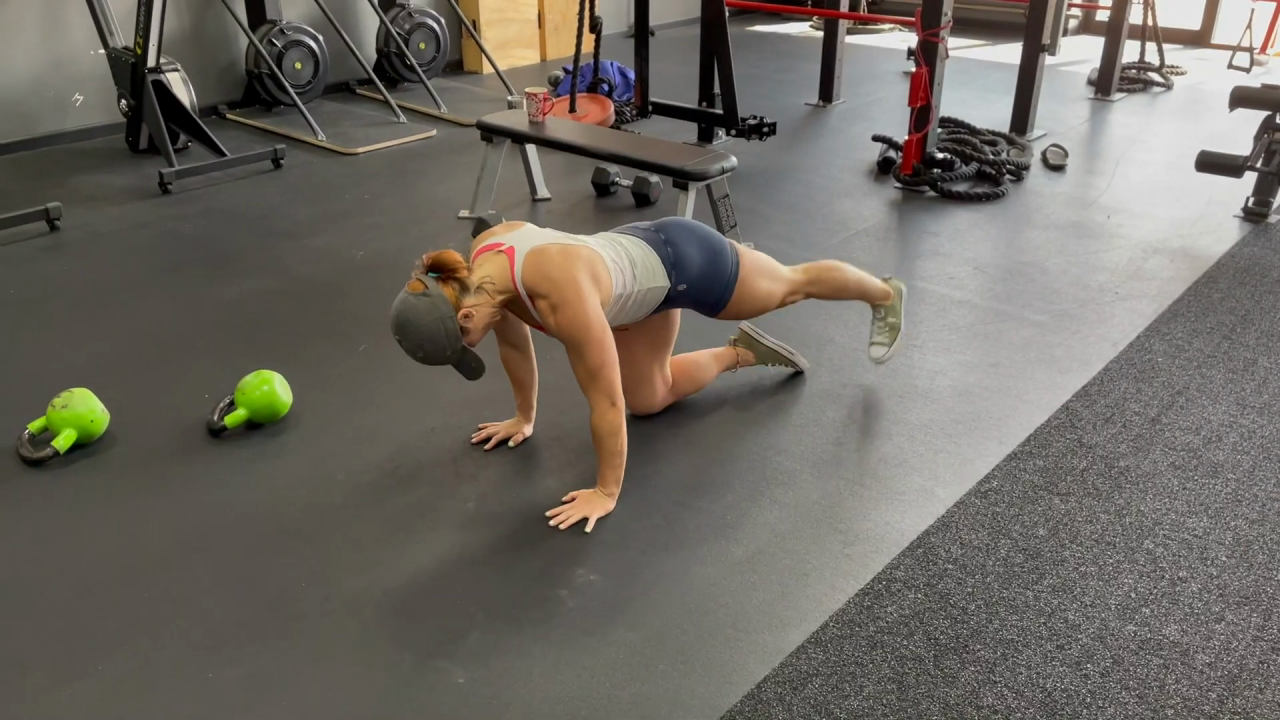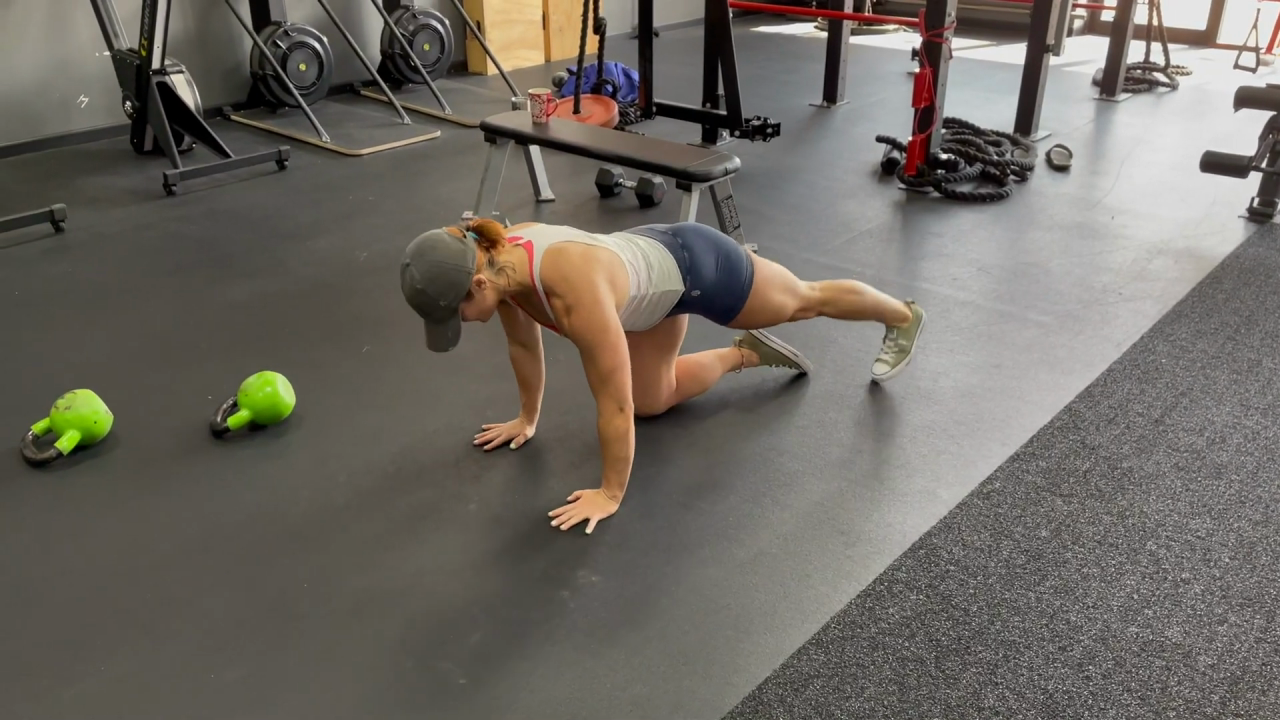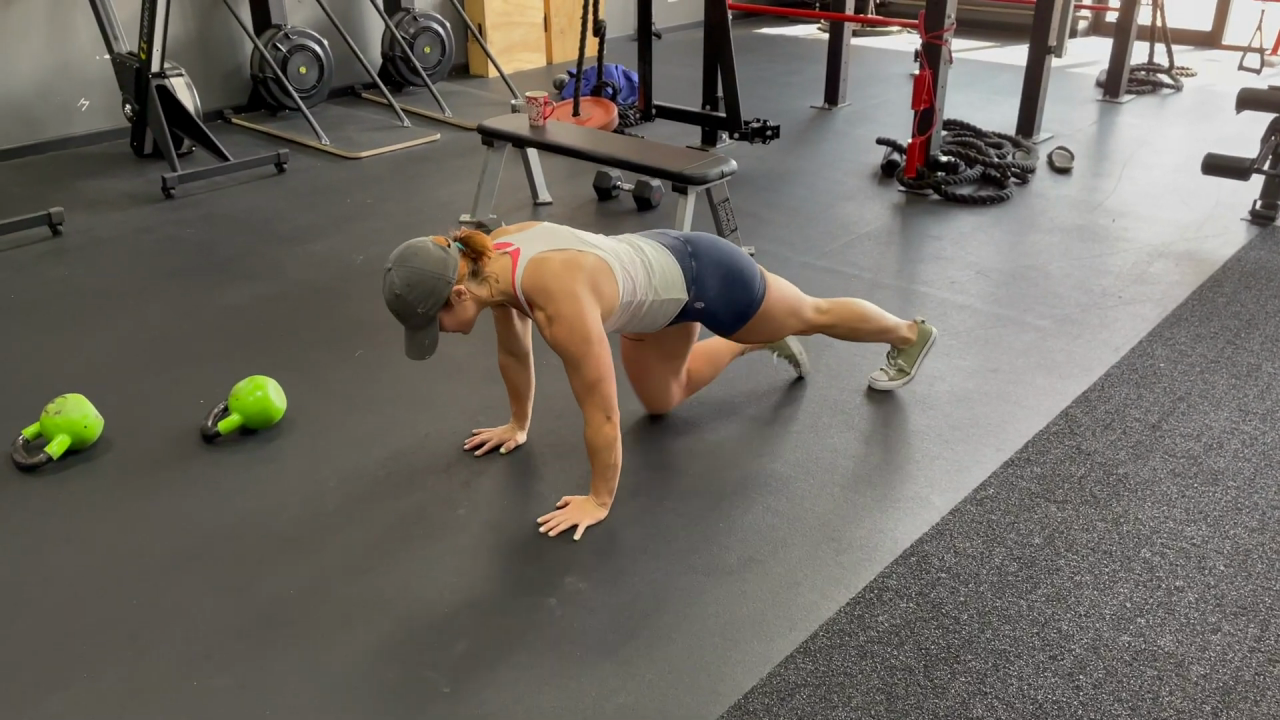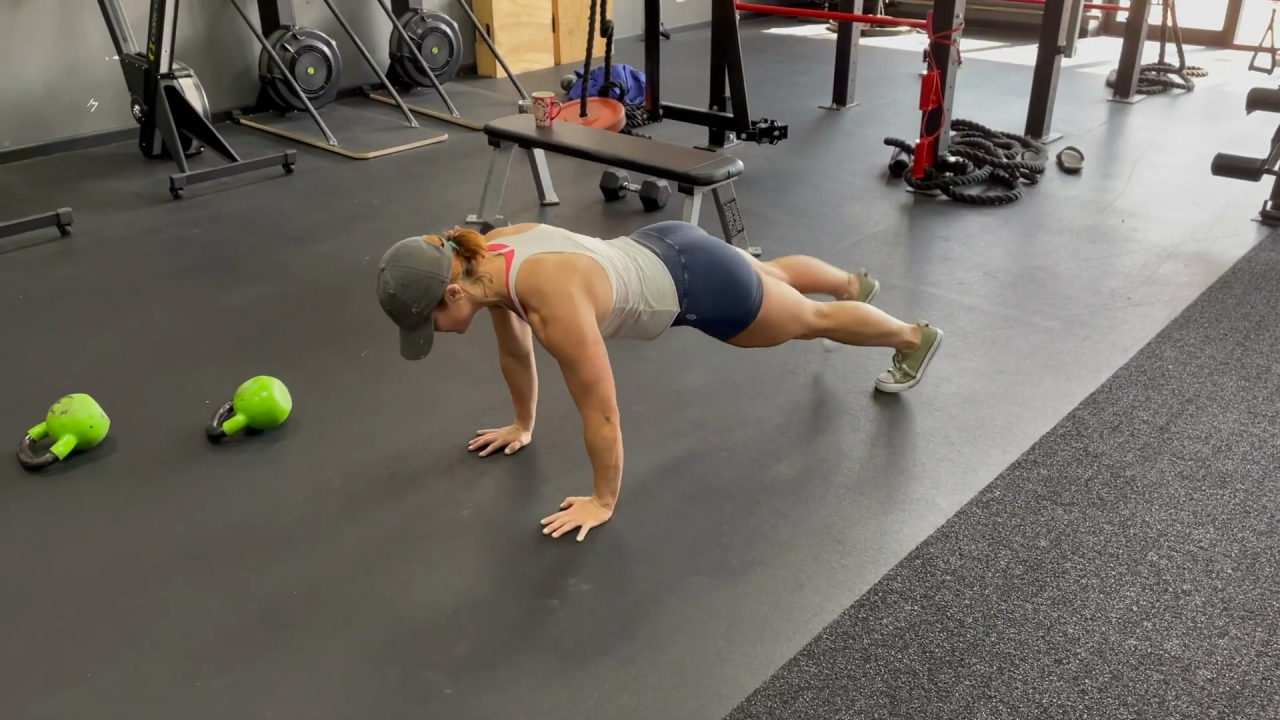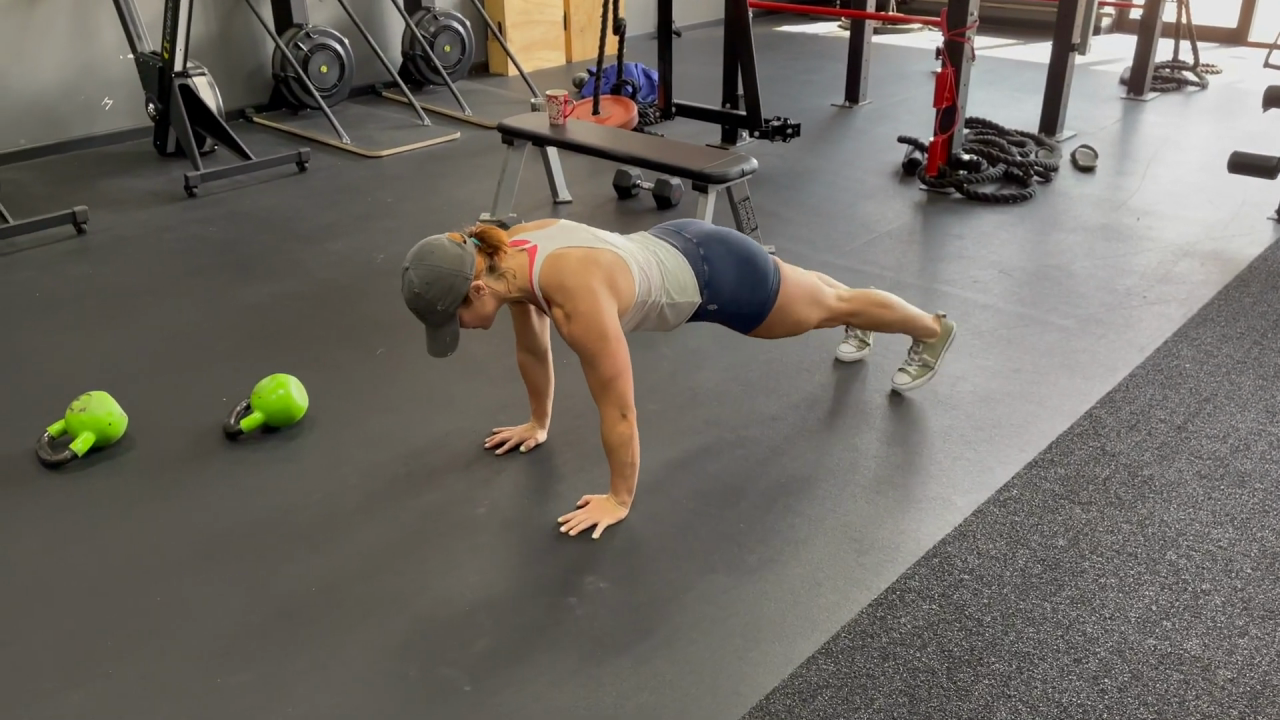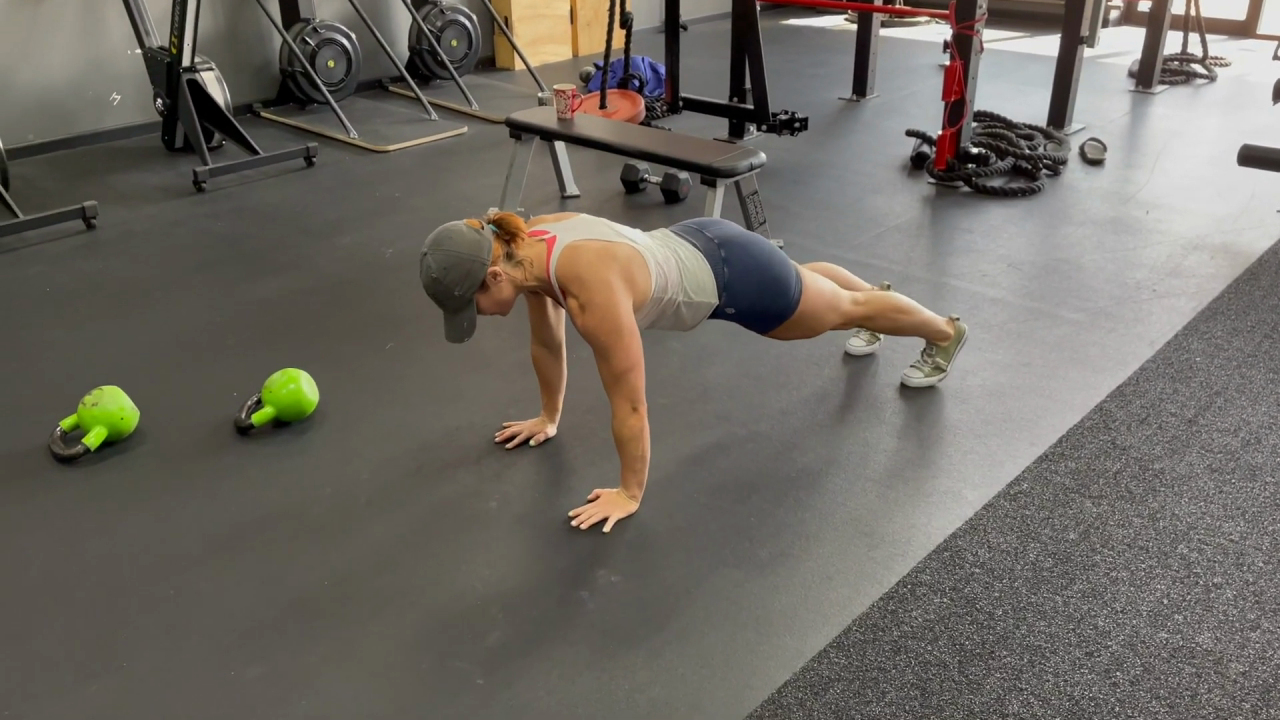
dt=0.5s
person 1, frame 1
left shoulder: (560, 296)
right shoulder: (478, 268)
left elbow: (606, 400)
right elbow: (514, 343)
left wrist: (606, 492)
right wrist: (523, 417)
left hip: (684, 263)
right hip: (639, 261)
left knee: (791, 285)
right knee: (648, 400)
left ankle: (884, 294)
right ankle: (741, 352)
person 1, frame 2
left shoulder: (576, 292)
right shoulder: (496, 260)
left elbow: (614, 404)
right elbow: (523, 343)
left wrist: (610, 494)
right wrist: (527, 418)
left hip: (695, 267)
right hip: (648, 261)
left knee: (806, 301)
right knee: (652, 401)
left ankle: (902, 315)
right ankle: (745, 353)
person 1, frame 3
left shoulder: (557, 299)
right shoulder: (492, 261)
left elbow: (601, 412)
right elbow: (513, 350)
left wrist: (600, 500)
right wrist: (519, 423)
left hip: (700, 277)
right hip: (657, 260)
left knee: (809, 317)
right knee: (660, 401)
left ankle: (909, 333)
right ankle: (753, 342)
person 1, frame 4
left shoulder: (552, 301)
right shoulder: (488, 259)
left elbow: (601, 414)
right elbow: (514, 351)
left wrist: (602, 501)
right wrist: (522, 425)
left hip: (697, 284)
right hip: (659, 248)
left knee: (812, 319)
right knee: (774, 275)
left ankle: (914, 338)
right ankle: (852, 285)
person 1, frame 5
left shoulder: (574, 296)
right shoulder: (509, 256)
left elbow: (618, 409)
right elbow: (531, 349)
left wrist: (620, 499)
right wrist: (539, 422)
left hip: (717, 274)
right hip: (676, 247)
left knee: (825, 308)
right knee: (798, 289)
left ankle: (933, 329)
right ankle: (862, 322)
person 1, frame 6
left shoulder: (590, 288)
right shoulder: (528, 247)
left elbow: (629, 402)
right elbow: (546, 342)
left wrist: (630, 493)
right wrist: (548, 417)
left hip: (735, 277)
right hip: (696, 245)
left knee: (844, 311)
right knee: (805, 279)
left ankle: (945, 333)
right ankle: (875, 290)
